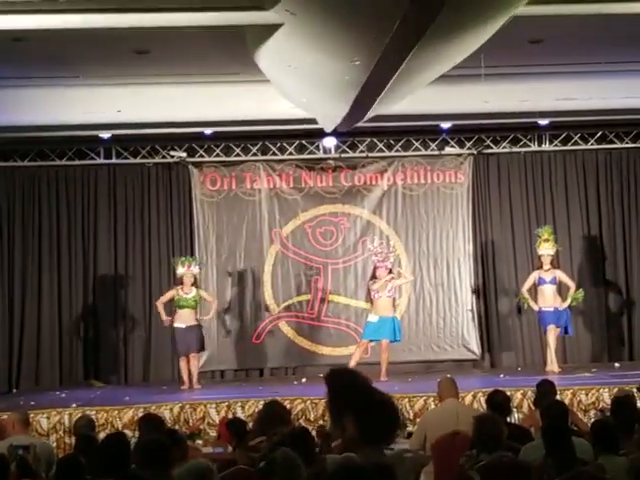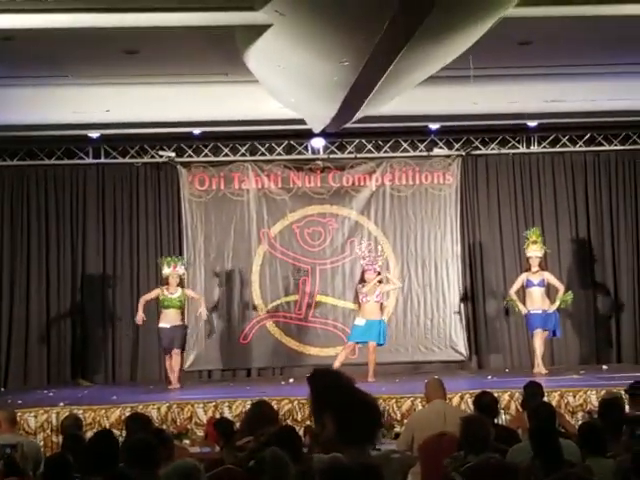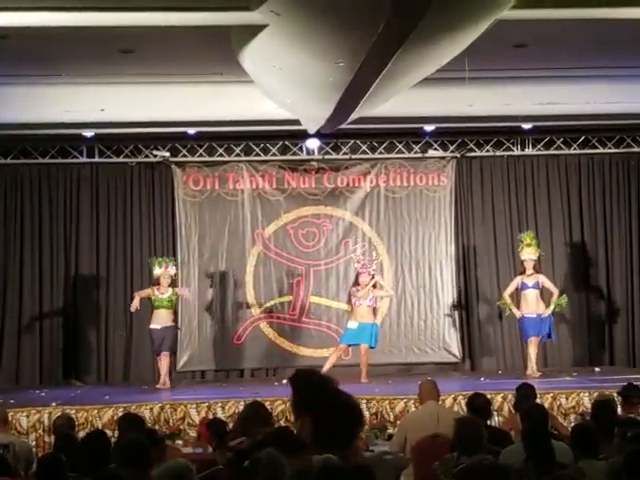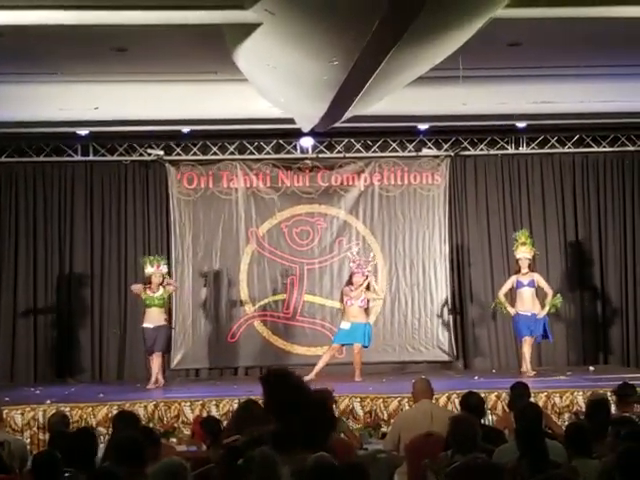
dt=0.2s
person 1, frame 1
left shoulder: (557, 272)
right shoulder: (536, 274)
left elbow: (572, 285)
right elbow: (524, 290)
left wrist: (568, 301)
right wrist: (532, 303)
left hip: (558, 308)
right hip: (543, 309)
left knee: (554, 335)
right knee: (550, 329)
left ankle: (549, 365)
right ankle: (553, 361)
person 1, frame 2
left shoulder: (546, 274)
right shoulder: (524, 276)
left elbow: (561, 287)
right elbow: (512, 292)
left wrist: (556, 303)
right wrist: (520, 306)
left hip: (547, 311)
right hip: (532, 312)
left knee: (542, 337)
right knee: (537, 333)
left ankle: (537, 367)
right ankle: (540, 365)
person 1, frame 3
left shoulder: (540, 277)
right shoulder: (519, 279)
left elbow: (555, 291)
right elbow: (505, 295)
left wrist: (551, 307)
right wrist: (514, 310)
left hip: (541, 314)
right hip: (525, 316)
left knee: (536, 341)
right knee: (531, 340)
left ankle: (529, 369)
right ankle: (534, 369)
person 1, frame 4
left shoulder: (535, 276)
right shoulder: (514, 278)
left elbow: (549, 292)
right elbow: (500, 294)
left wrist: (546, 308)
right wrist: (508, 308)
left hip: (535, 314)
right hip: (520, 314)
left knee: (531, 341)
right knee: (525, 339)
left ankle: (524, 366)
right ankle: (528, 368)
person 2, frame 1
left shoulder: (393, 282)
right shoulder: (372, 283)
left elbow: (410, 278)
right elbow: (375, 287)
left wrist: (398, 270)
right wrist: (386, 278)
left hip: (389, 319)
right hip: (374, 319)
left knee: (385, 345)
right knee: (362, 343)
left ankle: (383, 373)
person 2, frame 2
left shoulder: (381, 287)
right shoulder: (360, 287)
left elbow: (398, 285)
right elbow: (365, 290)
left wrist: (387, 275)
right wrist: (376, 280)
left hip: (376, 322)
right hip: (361, 322)
left knee: (372, 347)
right knee: (349, 346)
left ankle: (371, 375)
right ankle: (333, 370)
person 2, frame 3
left shoulder: (374, 292)
right shoulder: (354, 290)
left elbow: (389, 292)
right elbow: (360, 294)
left wrist: (380, 281)
right wrist: (372, 283)
left hip: (368, 325)
right hip: (354, 325)
left knee: (364, 350)
right knee: (340, 348)
left ankle: (364, 375)
right ankle: (322, 373)
person 2, frame 4
left shoulder: (366, 293)
right shoulder: (346, 289)
left elbow: (379, 296)
right elbow: (353, 294)
left wrist: (373, 282)
right wrist: (365, 284)
left hip: (361, 325)
right hip: (346, 325)
left knee: (357, 350)
right knee: (333, 349)
left ankle: (358, 374)
right ankle: (313, 373)
person 3, frame 1
left shoulder: (198, 292)
right shoulder: (175, 291)
left elbow: (213, 301)
right elbow: (159, 302)
left wrist: (210, 315)
right wrist: (164, 316)
left hip: (194, 326)
right hip: (179, 327)
left knee: (194, 354)
right knee: (182, 356)
left ankle: (195, 381)
right ankle: (186, 382)
person 3, frame 2
left shoulder: (184, 292)
right shoulder: (160, 291)
left elbow: (199, 297)
right elbow: (143, 298)
left wrist: (202, 306)
right wrist: (140, 310)
left hip: (178, 326)
right hip: (164, 327)
left knee: (176, 352)
right knee: (168, 355)
left ankle: (176, 380)
right ankle: (172, 381)
person 3, frame 3
left shoulder: (174, 291)
right shoulder: (152, 291)
left elbow: (184, 291)
right elbow: (139, 293)
left wrist: (185, 291)
right wrist: (136, 298)
left hip: (170, 327)
right hip: (155, 327)
left knee: (165, 353)
right knee: (159, 356)
left ankle: (162, 381)
right ankle: (167, 381)
person 3, frame 4
left shoulder: (165, 290)
right shoulder: (144, 290)
left elbow: (175, 286)
right elbow: (133, 287)
left wrist: (168, 281)
right wrist: (142, 285)
left hip: (162, 326)
right hip: (148, 326)
left knee: (157, 353)
right knee: (151, 355)
left ankle: (153, 381)
right ankle: (160, 378)
